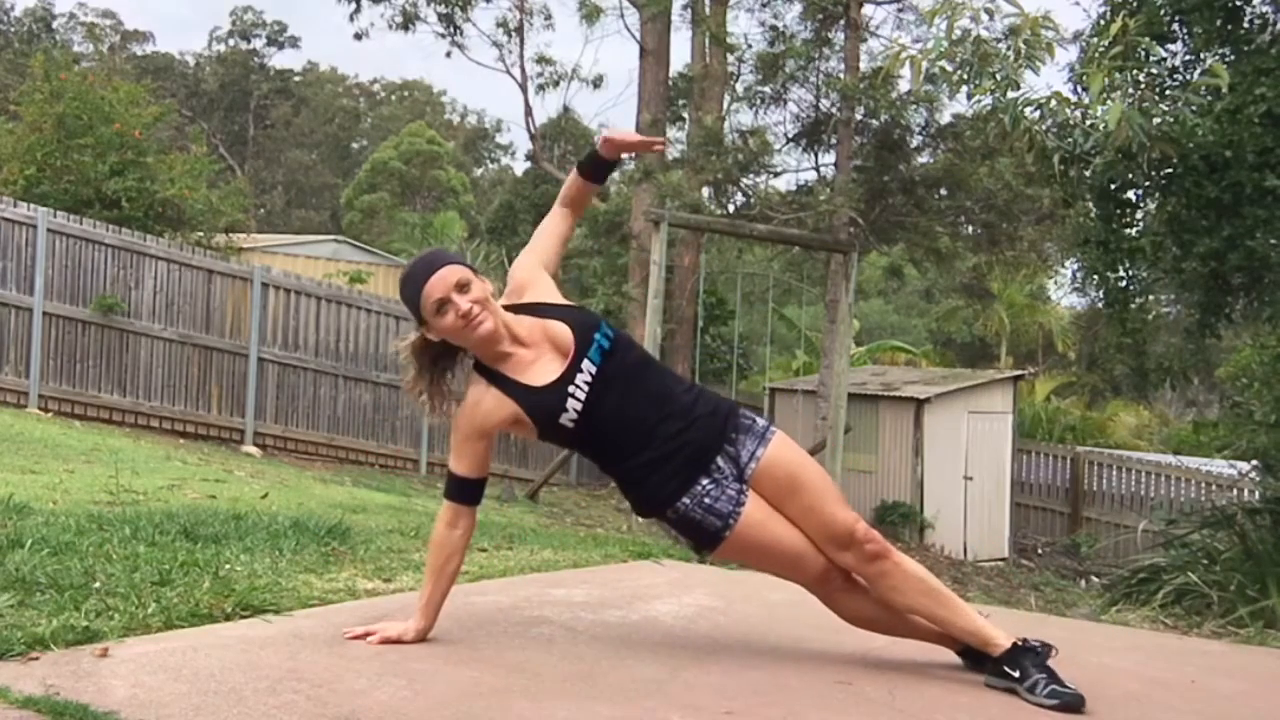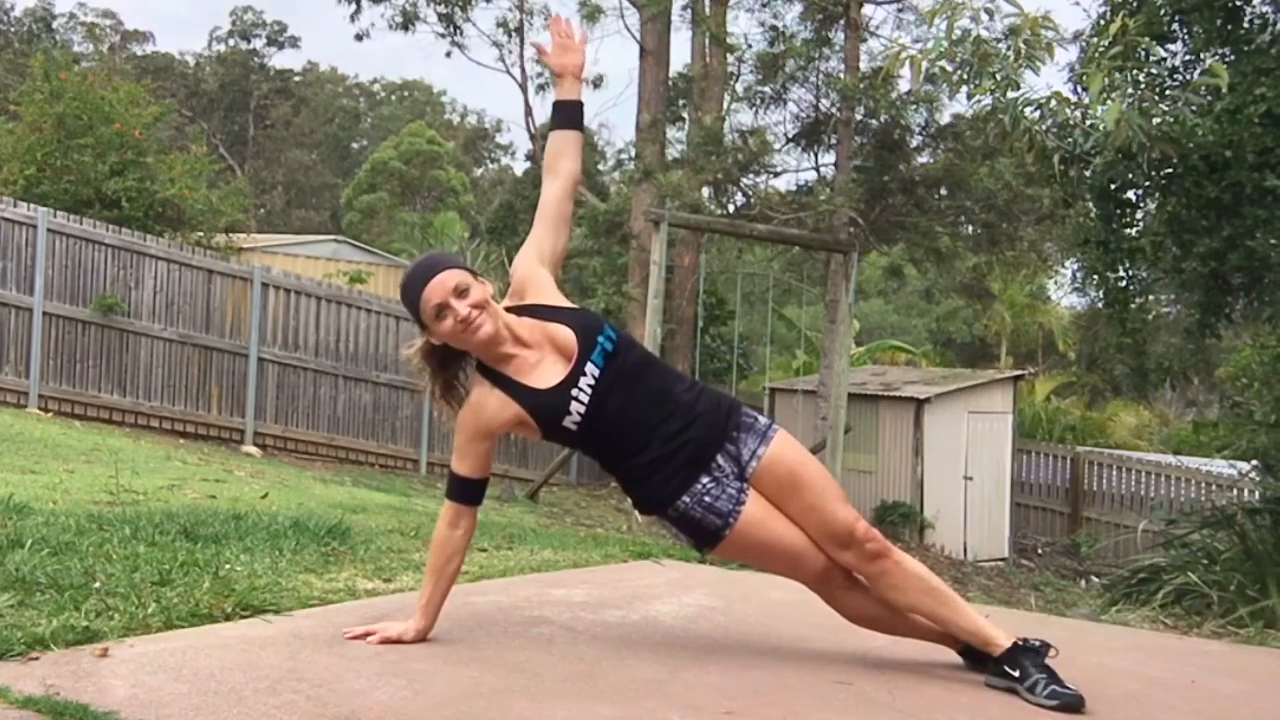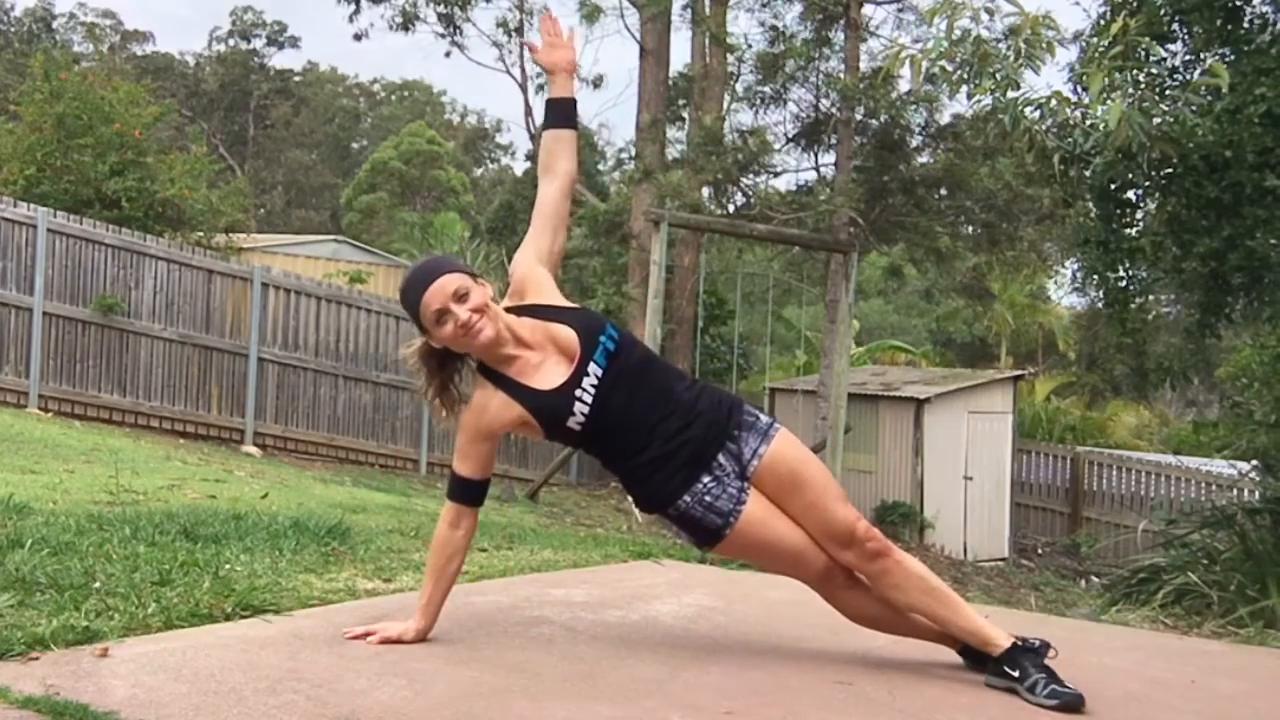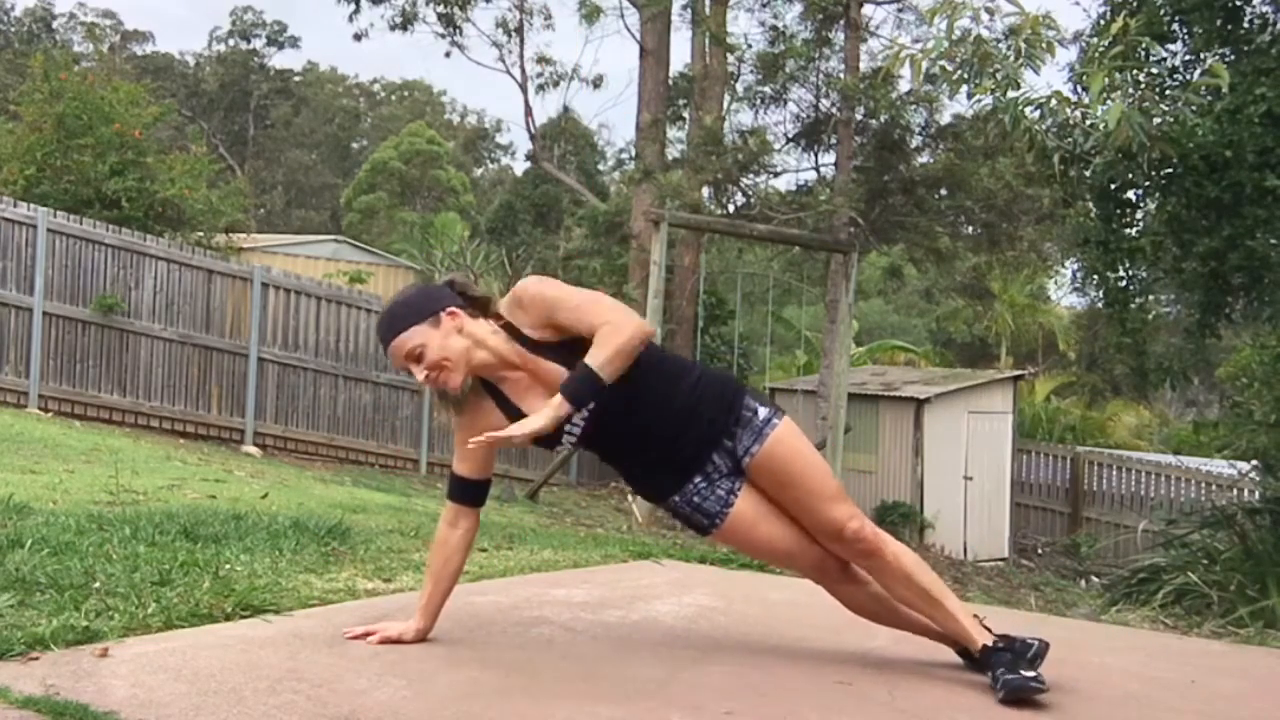
dt=0.4s
person 1, frame 1
left shoulder: (527, 286)
right shoulder: (484, 408)
left elbow: (567, 204)
right elbow: (457, 515)
left wrist: (604, 154)
right wrist: (419, 621)
left hip: (724, 427)
right hip: (684, 490)
left knee: (859, 545)
right knee: (833, 581)
left ankle: (1003, 650)
right ankle: (987, 654)
person 1, frame 2
left shoulder: (529, 284)
right shoulder: (487, 407)
left elbow: (559, 182)
right elbow: (458, 515)
left wrist: (568, 82)
right wrist: (420, 621)
left hip: (725, 425)
right hip: (684, 487)
left knee: (860, 544)
right knee: (832, 576)
left ankle: (1002, 648)
right ankle: (983, 650)
person 1, frame 3
left shoulder: (528, 286)
right shoulder: (489, 410)
left elbow: (556, 183)
right elbow: (460, 517)
left wrist: (561, 79)
right wrist: (420, 621)
left hip: (727, 426)
right hip: (685, 487)
left knee: (860, 544)
right knee: (833, 577)
left ankle: (1002, 649)
right ankle: (982, 649)
person 1, frame 4
left shoulder: (529, 304)
right shoulder: (481, 413)
left elbow: (630, 326)
right elbow: (460, 513)
left wrist: (552, 409)
right wrist: (420, 621)
left hip: (724, 415)
right hip: (680, 480)
left knee: (851, 533)
right knee: (829, 567)
left ankle: (986, 641)
right ankle: (971, 644)
